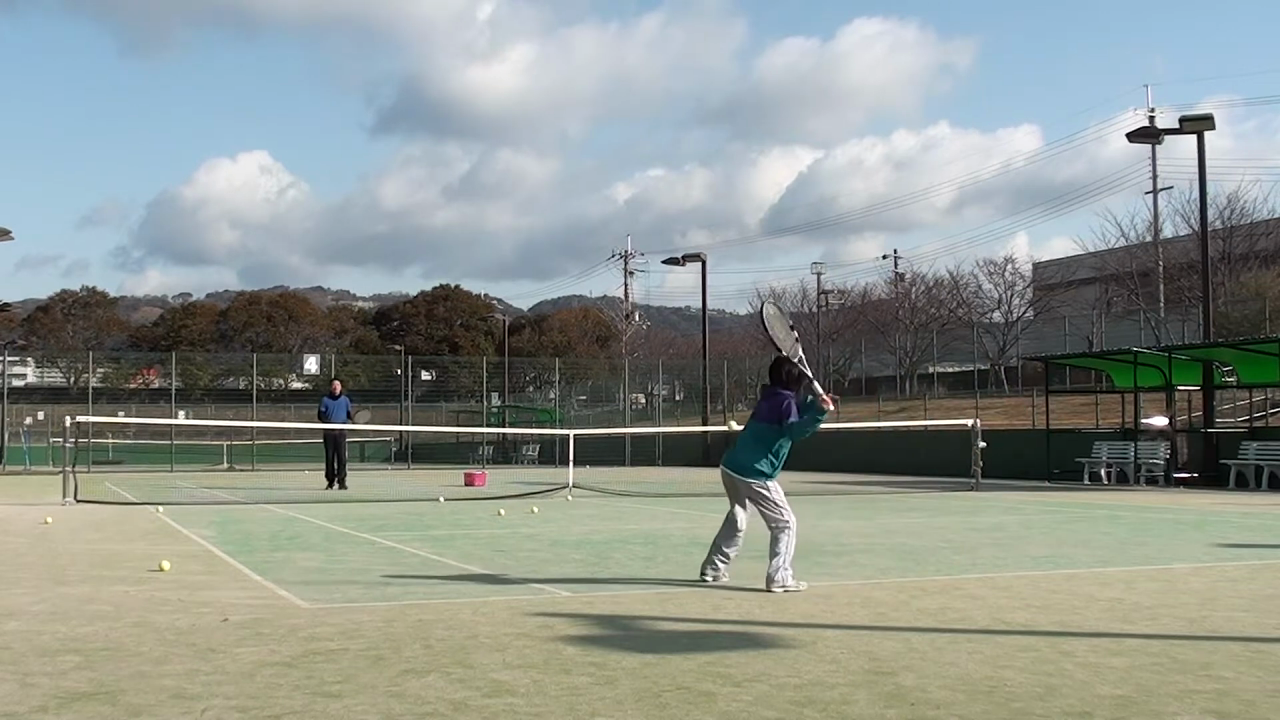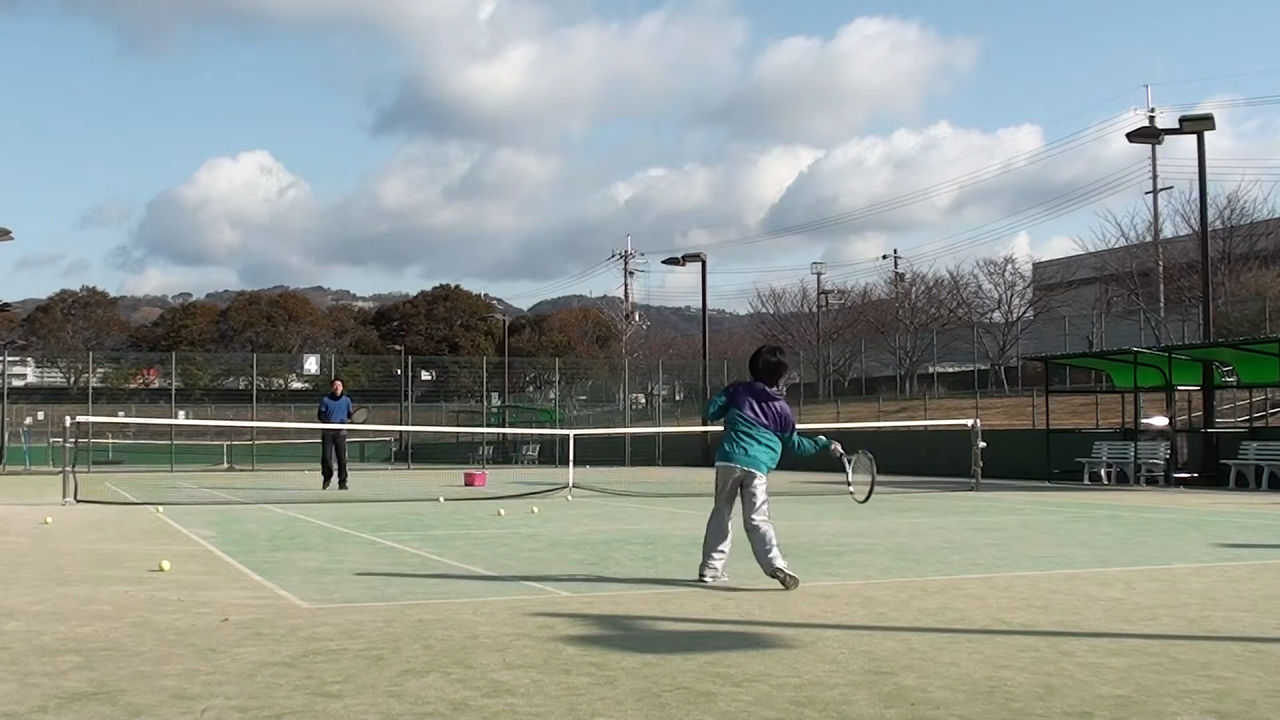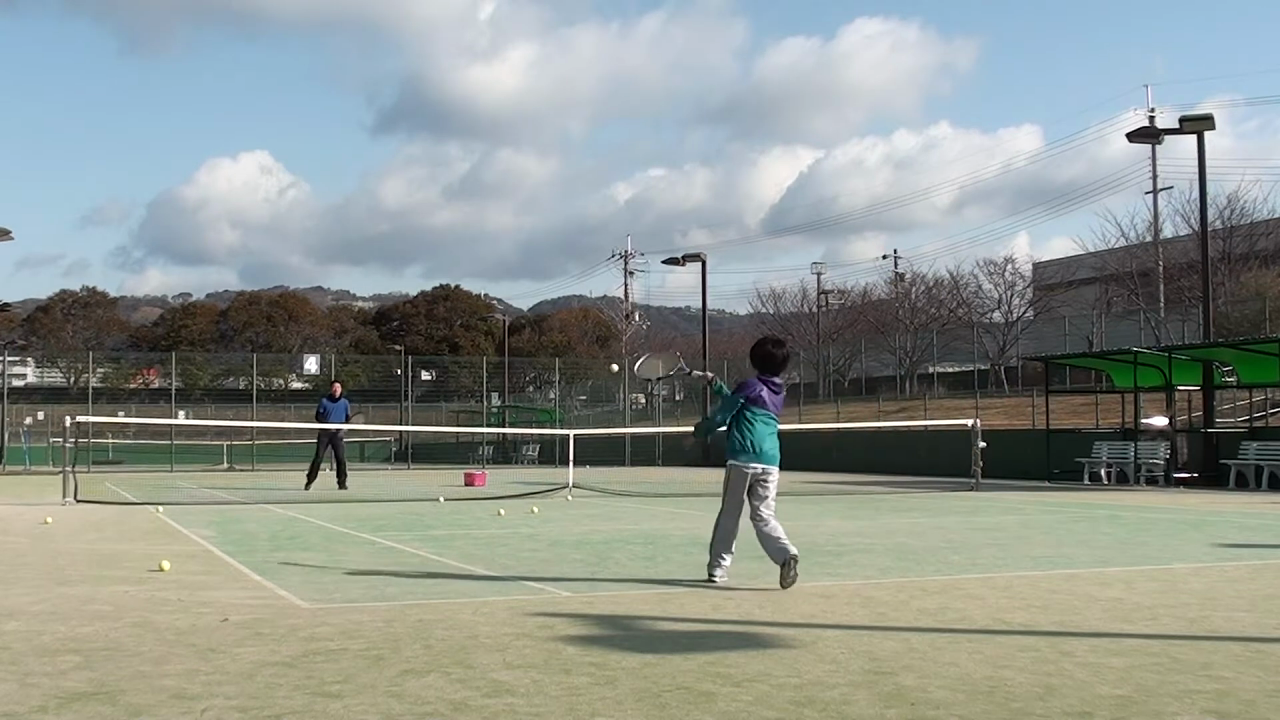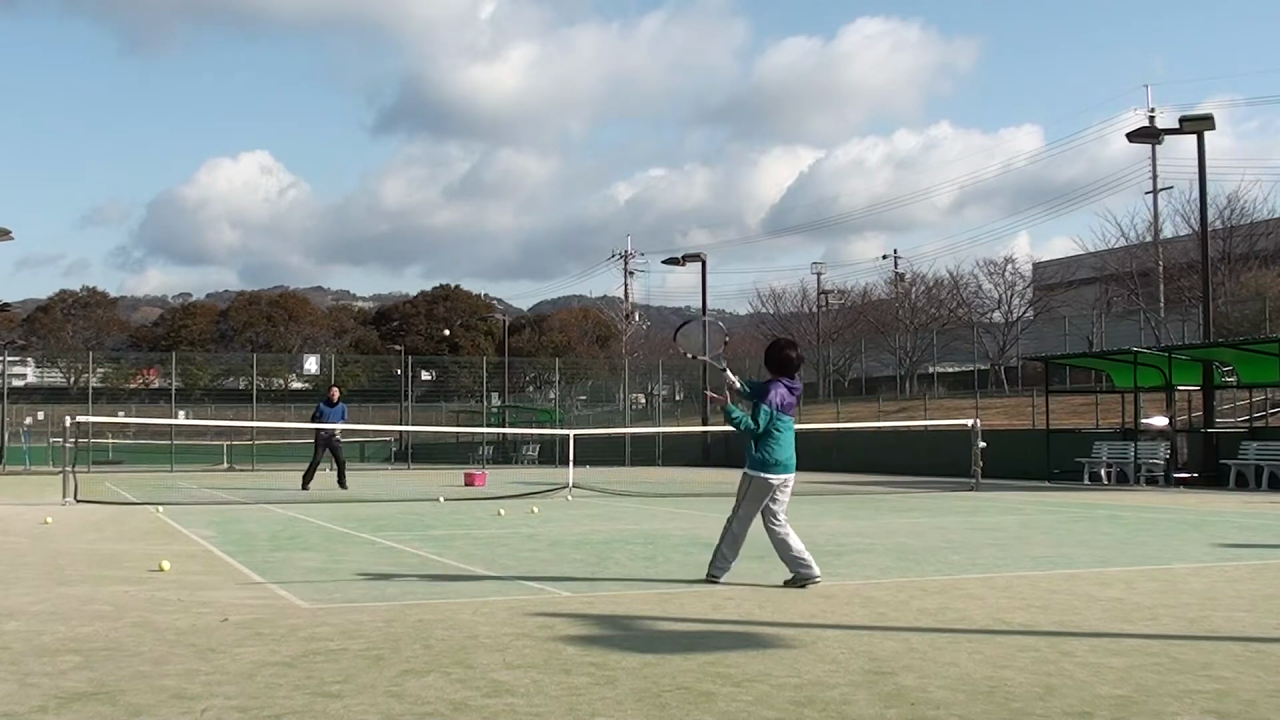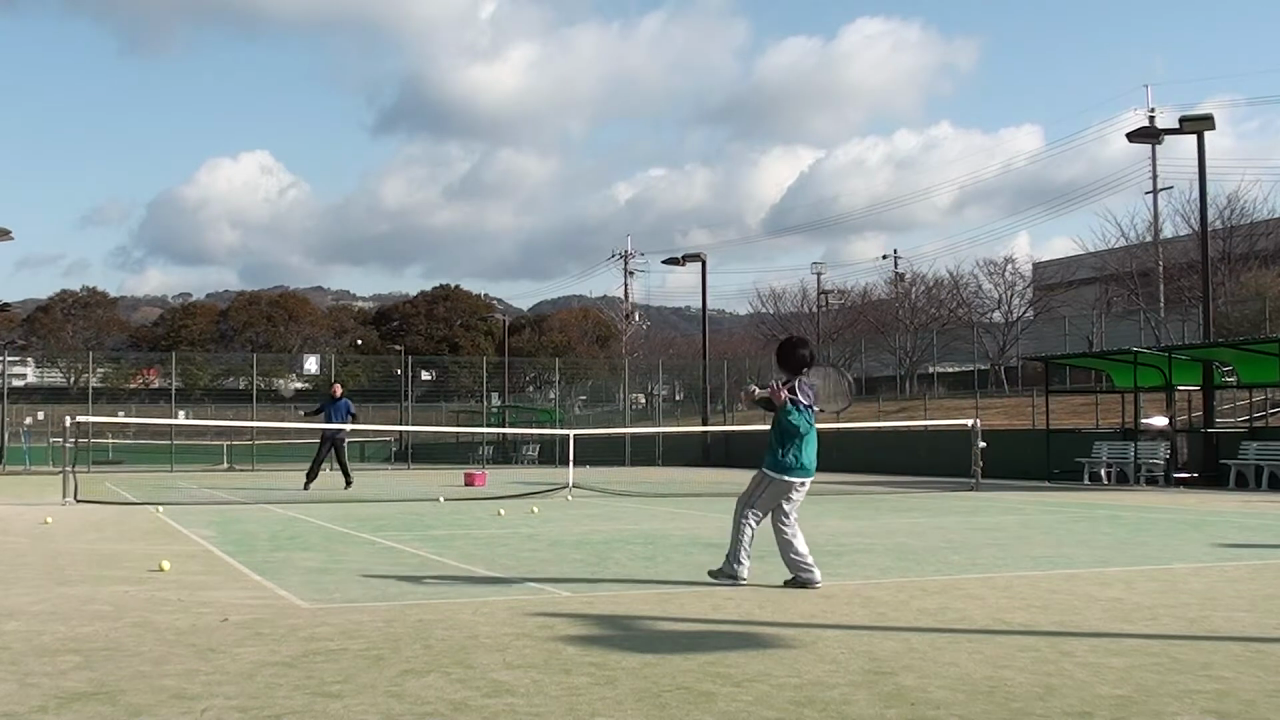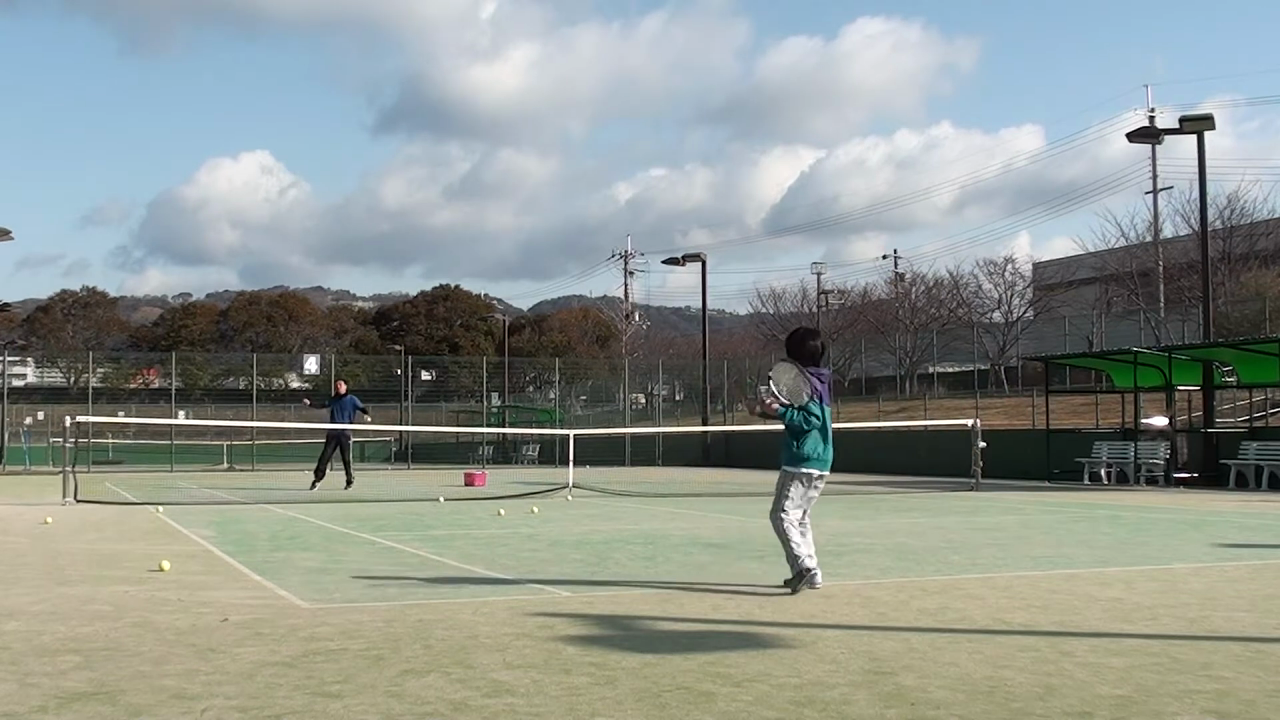
dt=0.2s
person 1, frame 1
left shoulder: (770, 398)
right shoulder: (786, 402)
left elbow: (796, 417)
right elbow: (795, 431)
left wrist: (815, 403)
right wrist: (820, 411)
left hip: (731, 468)
right hip: (755, 474)
left knee: (737, 519)
right knee: (784, 523)
left ankle: (713, 568)
right ankle: (779, 578)
person 1, frame 2
left shoulder: (738, 390)
right shoulder: (781, 408)
left elbow: (711, 412)
right elbow: (794, 445)
right wrist: (825, 443)
left hip: (727, 461)
right hip: (755, 467)
left knee: (721, 515)
right knee: (757, 520)
left ankle: (710, 568)
right ankle: (775, 565)
person 1, frame 3
left shoulder: (749, 386)
right shoulder: (779, 394)
left elbow: (720, 417)
left wrist: (699, 431)
right wrist: (718, 385)
left hip: (742, 459)
right hip: (769, 463)
left knee: (729, 514)
right knee: (764, 517)
left ankle: (717, 568)
right ankle: (786, 554)
person 1, frame 4
left shoulder: (772, 390)
right shoulder: (788, 390)
left elbow: (753, 427)
right elbow: (756, 392)
left wrist: (727, 407)
right wrist: (738, 384)
left hip: (762, 468)
right hip: (786, 468)
left knee: (739, 519)
right knee: (776, 522)
left ankle: (717, 570)
right ankle: (807, 569)
person 1, frame 5
left shoulder: (796, 387)
right shoulder: (801, 386)
left elbow: (799, 427)
left wrist: (781, 405)
left hip: (782, 468)
right hip: (801, 470)
left knee: (747, 510)
right knee: (784, 520)
left ankle: (735, 569)
right ankle: (807, 574)
person 1, frame 6
left shoulder: (806, 382)
right shoulder: (819, 381)
left elbow: (809, 420)
left wrist: (779, 411)
right wrist: (774, 409)
left hip: (801, 460)
right hip: (820, 461)
left knee: (783, 514)
right knee: (798, 516)
left ankle: (805, 568)
right ankle: (806, 572)
